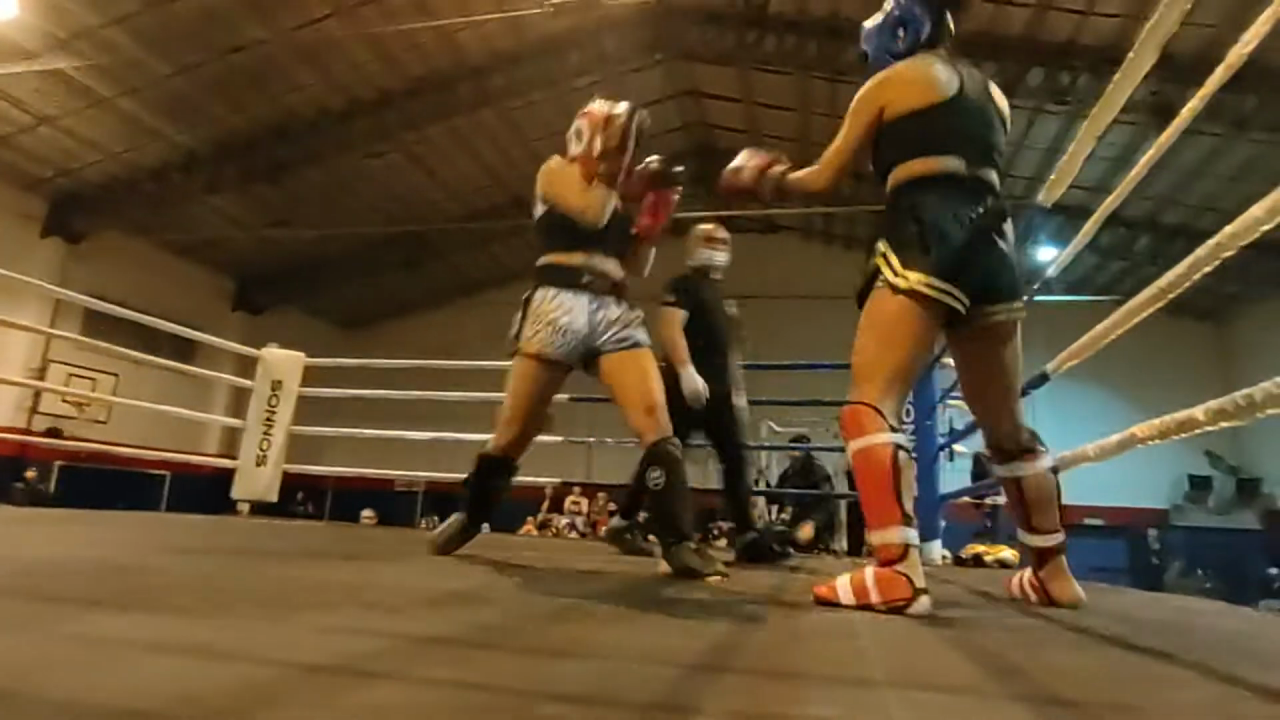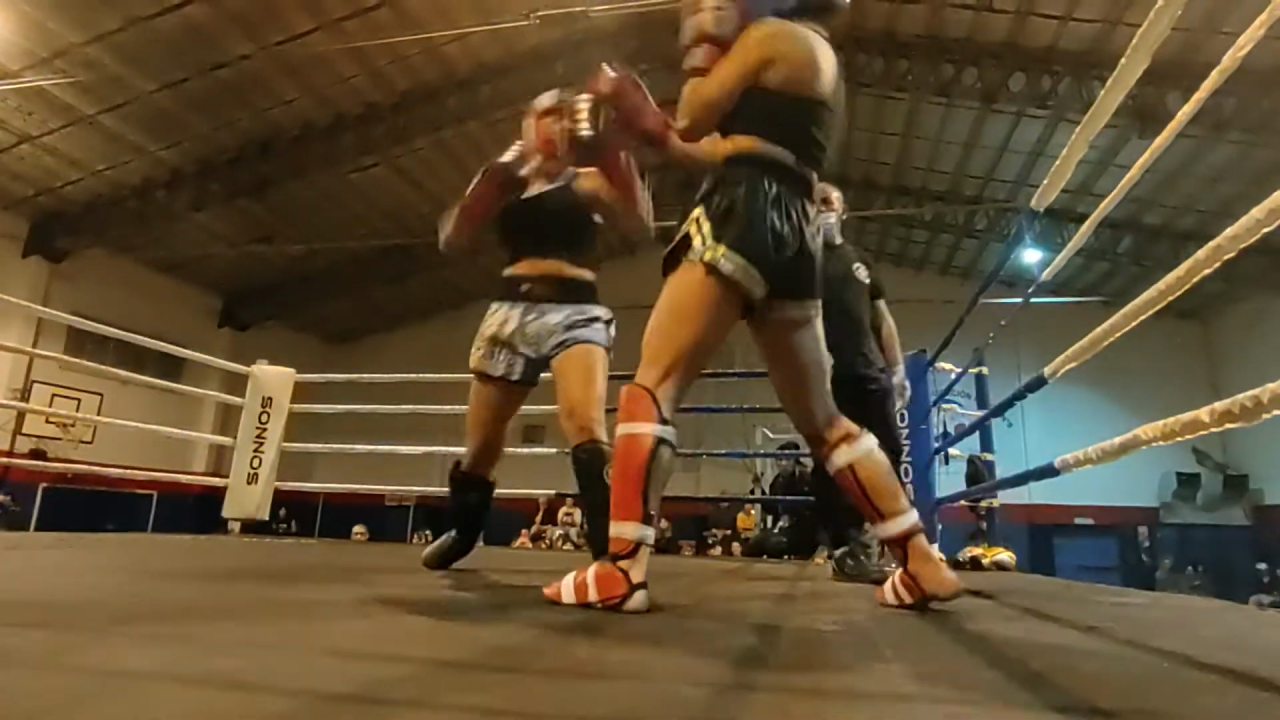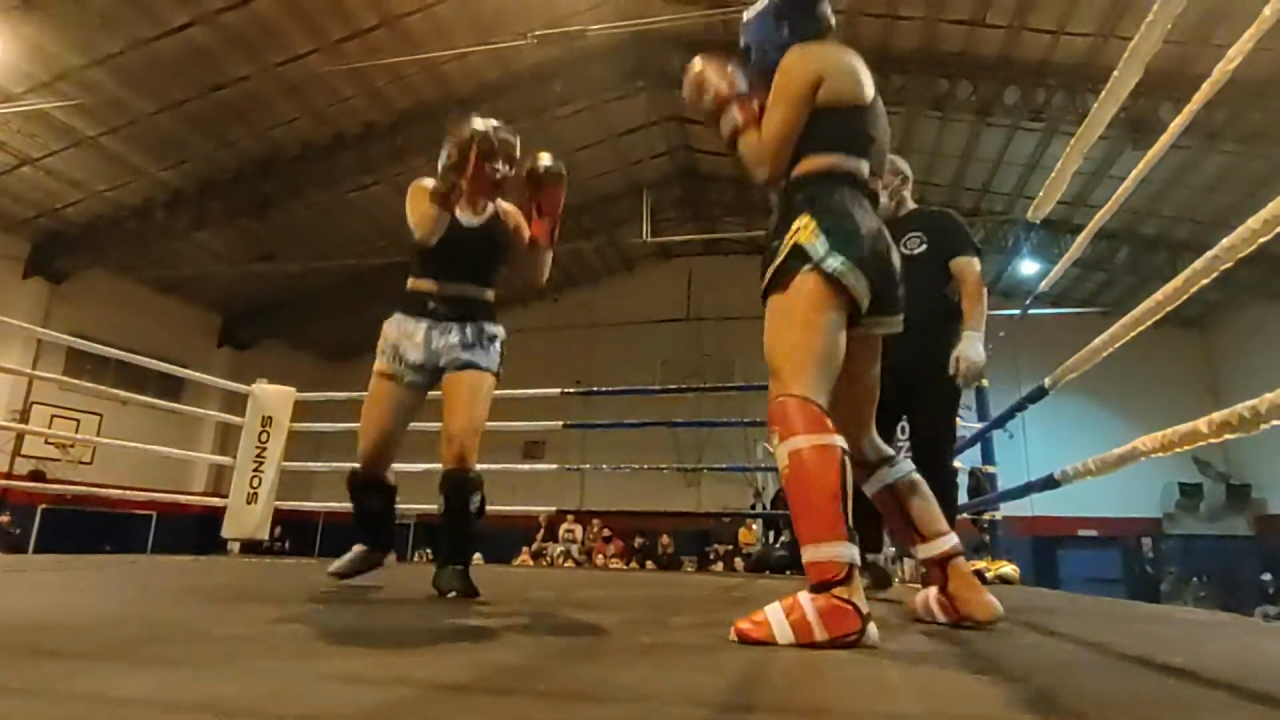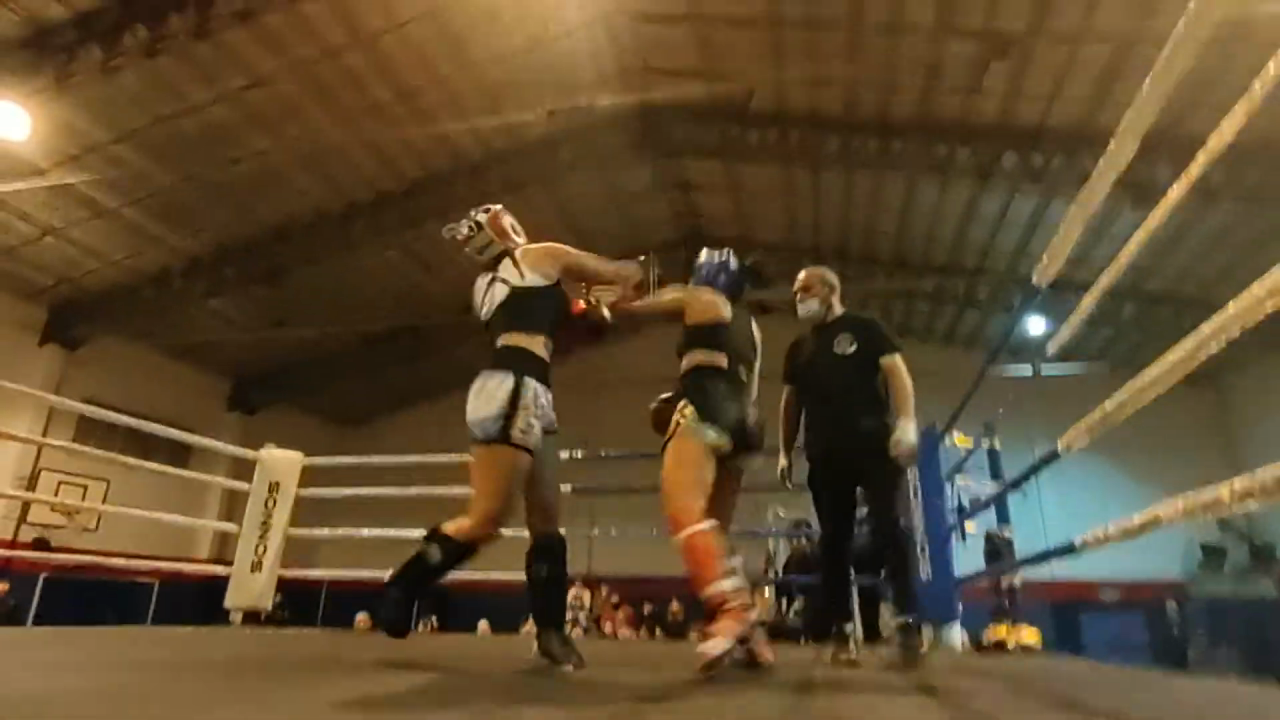
dt=1s
person 1, frame 1
left shoulder: (893, 80)
right shoulder: (991, 94)
left elbow: (823, 177)
left wrist: (771, 176)
left hip: (927, 244)
right hip: (991, 247)
left knee: (869, 405)
right knee: (1004, 426)
left ankle: (897, 568)
right ankle: (1052, 572)
person 1, frame 2
right shoulder: (821, 65)
left elbow: (692, 120)
right wrist: (650, 122)
left hip: (737, 219)
right hip: (793, 237)
left knee: (653, 387)
right knee: (821, 416)
left ankle: (622, 569)
right ankle: (922, 564)
person 1, frame 3
left shoulder: (805, 59)
right shoulder: (854, 75)
left elbow: (767, 166)
left wrist: (729, 108)
left hip: (823, 232)
right hip: (865, 236)
left knee: (795, 401)
right knee: (858, 437)
left ankle: (835, 595)
right ankle: (957, 584)
person 1, frame 4
left shoulder: (702, 300)
right shoulder: (749, 327)
left elbow: (635, 305)
left hip: (702, 406)
right hip: (737, 417)
left knee: (684, 511)
right knee: (713, 527)
left ankle: (729, 609)
right ankle: (749, 637)
person 2, frame 1
left shoulder: (618, 200)
right shoulder: (555, 171)
left elbow: (638, 265)
right elbow: (592, 214)
left wrist: (657, 203)
right wrist: (616, 159)
left hip: (615, 312)
right hip: (558, 302)
left knee: (655, 423)
right knee: (515, 429)
left ankle: (679, 542)
right ankle: (470, 515)
person 2, frame 2
left shoulder: (589, 184)
right shoulder: (507, 187)
left elbow: (640, 224)
right elbow: (451, 240)
left wrist: (613, 158)
right wrist: (494, 178)
left hip: (577, 315)
right hip: (513, 315)
left knee: (586, 427)
right knee: (479, 447)
left ankle: (611, 552)
right ankle: (464, 532)
person 2, frame 3
left shoulder: (508, 215)
right shoulder: (423, 191)
left elbow: (538, 272)
right elbow: (426, 233)
left wrist: (548, 207)
right wrist: (451, 178)
left hip: (474, 334)
right hip: (413, 327)
left knee: (460, 451)
right knee: (373, 450)
left ankle: (453, 565)
right ankle: (373, 543)
person 2, frame 4
left shoulder: (484, 284)
right shoulder: (543, 256)
right elbow: (621, 274)
left wrist: (577, 312)
right wrist: (632, 272)
left hip: (517, 394)
right hip: (515, 391)
left knee: (546, 519)
right knee: (484, 521)
left ankle: (551, 631)
right ankle: (401, 590)
person 3, frame 1
left shoulder: (718, 292)
right shoulder: (684, 284)
right elbow: (671, 326)
left wrist: (737, 390)
right wrist: (687, 370)
left hip: (717, 389)
right hip: (690, 387)
left knee: (736, 457)
left ankle: (750, 538)
right ankle: (622, 523)
person 3, frame 2
left shoulder: (858, 259)
left elbow: (881, 316)
left wrist: (897, 367)
left hip: (865, 371)
left knee: (888, 452)
left ankle: (853, 534)
right ankle: (844, 550)
person 3, frame 3
left shoulder: (940, 224)
left elbow: (971, 278)
left wrist: (973, 335)
left hip: (933, 366)
right hip: (875, 369)
left knee: (934, 466)
right ankle: (869, 561)
person 3, frame 4
left shoulder: (863, 328)
right shoulder: (799, 347)
left elbow: (896, 371)
right elbow: (791, 401)
left wrist: (906, 420)
right wrist: (785, 451)
left hip: (873, 444)
right hip: (826, 452)
left knee: (890, 525)
right knee: (834, 540)
left ankle: (906, 621)
right ankle: (840, 631)
